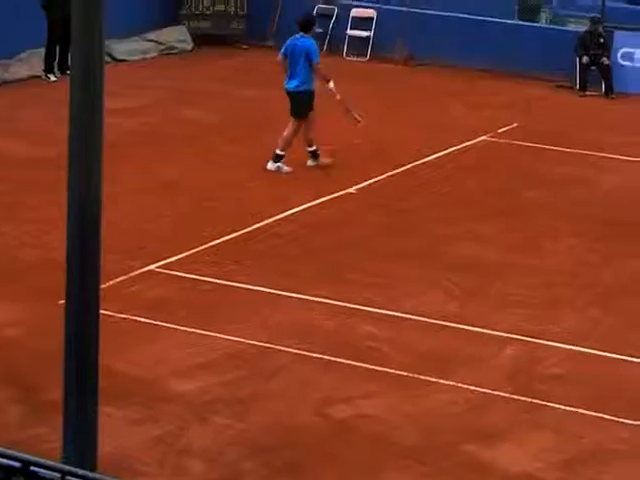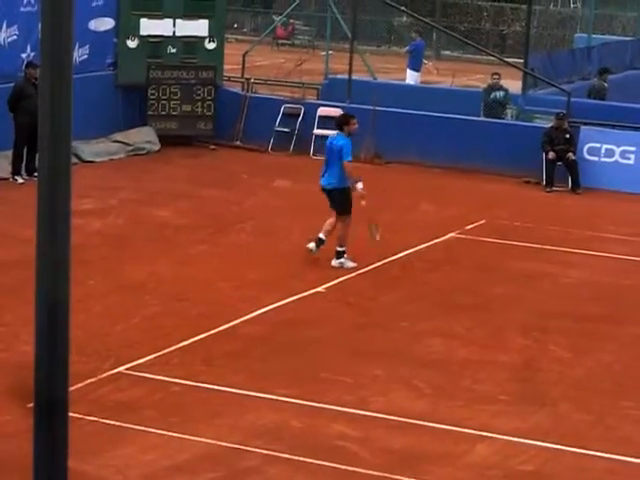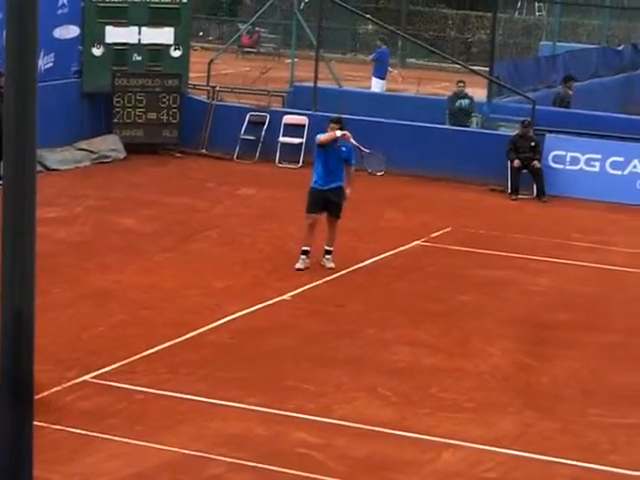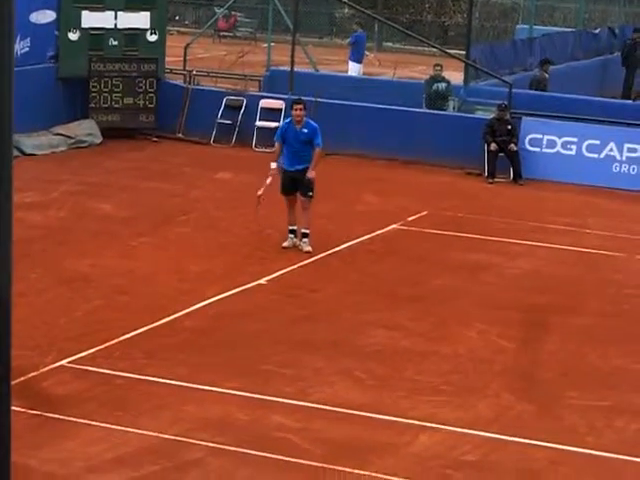
dt=1s
person 1, frame 1
left shoulder: (291, 41)
right shoulder: (310, 44)
left elbow: (280, 59)
right elbow: (317, 68)
right wrist: (329, 82)
left hip: (292, 86)
right hip: (302, 90)
left knee: (309, 121)
right knee: (295, 125)
left ankle: (314, 156)
right ankle: (276, 161)
person 1, frame 2
left shoulder: (332, 139)
right shoulder: (345, 142)
right elbow: (347, 166)
right wrist: (358, 184)
left hip: (327, 183)
right hip: (339, 186)
left knee: (337, 217)
right knee: (344, 220)
left ankle: (317, 243)
right ankle: (339, 257)
person 1, frame 3
left shoulder: (347, 147)
right shoulder: (321, 139)
left elbow: (349, 167)
right elbow: (322, 139)
left wrist: (348, 187)
right wrist: (338, 134)
left hip: (336, 189)
right hip: (318, 187)
left knee: (332, 223)
right knee: (311, 221)
left ankle: (327, 256)
right ankle: (304, 256)
person 1, frame 4
left shoulder: (313, 127)
right shoulder: (285, 126)
left elbow: (318, 149)
right elbow: (279, 145)
left wrist: (312, 169)
right wrist: (274, 164)
left hip: (305, 170)
right hip: (287, 170)
left knee: (305, 204)
right knee: (290, 203)
left ankle: (305, 239)
right ankle: (292, 236)
